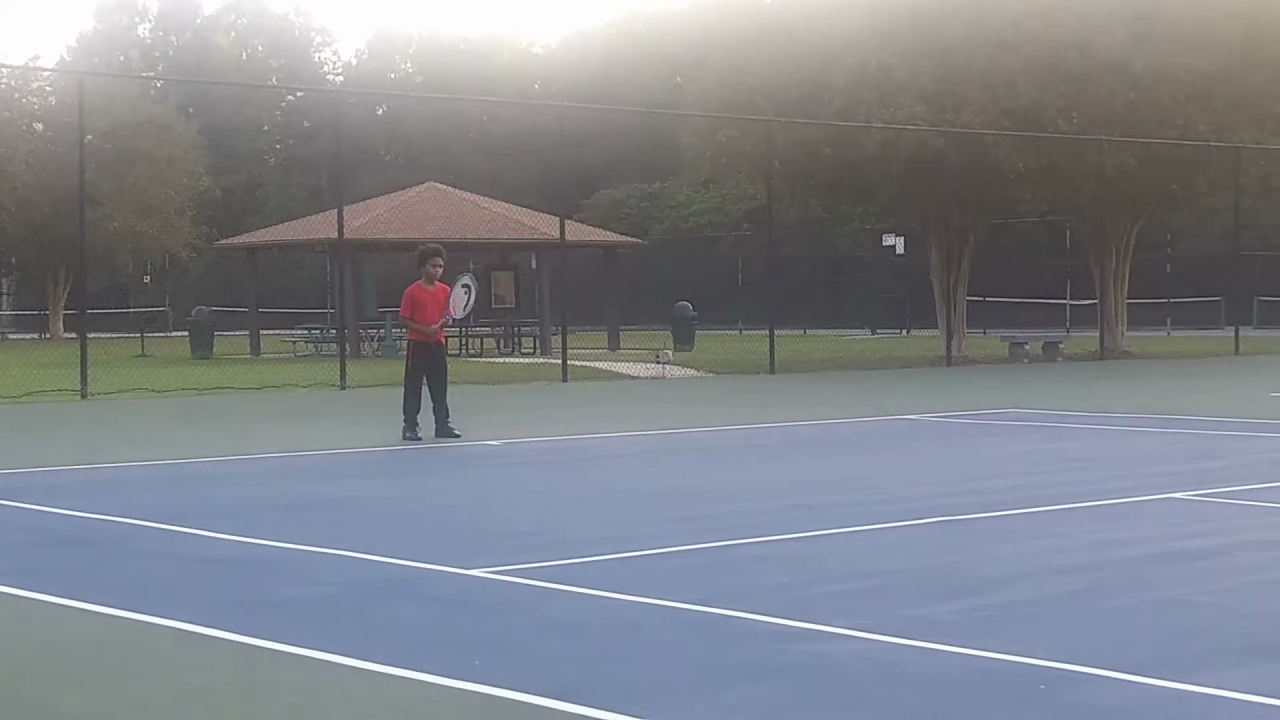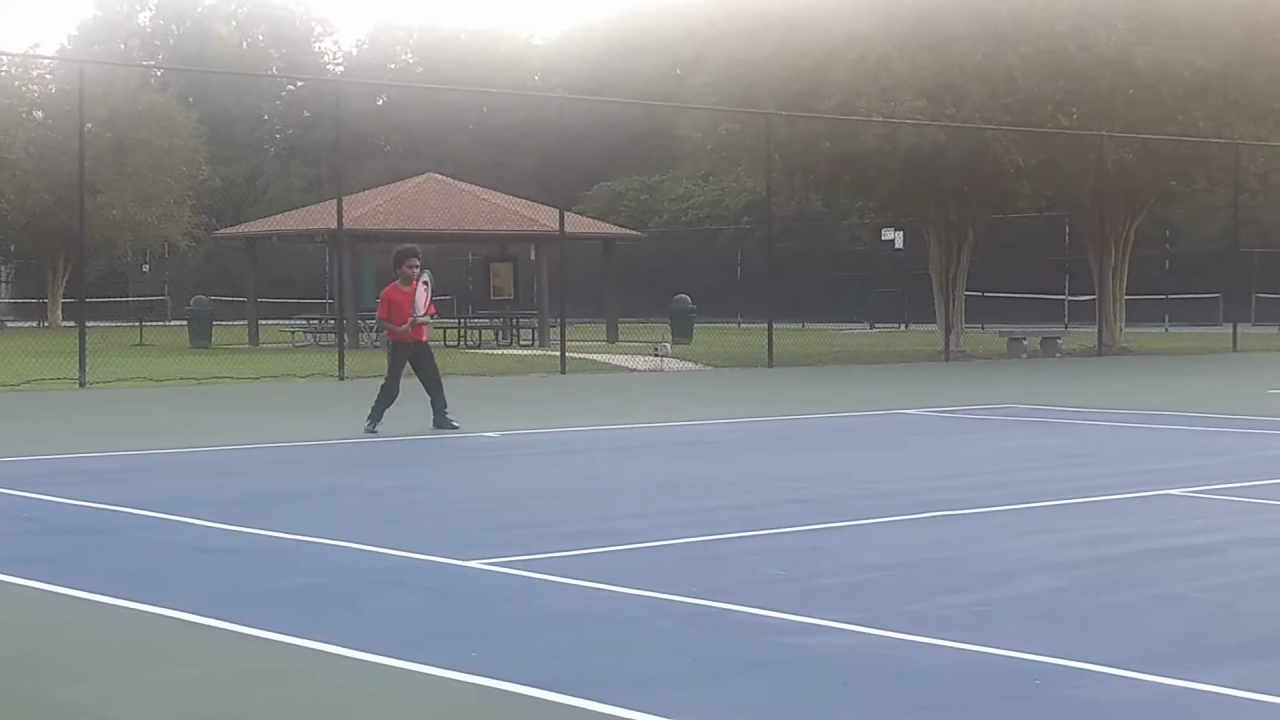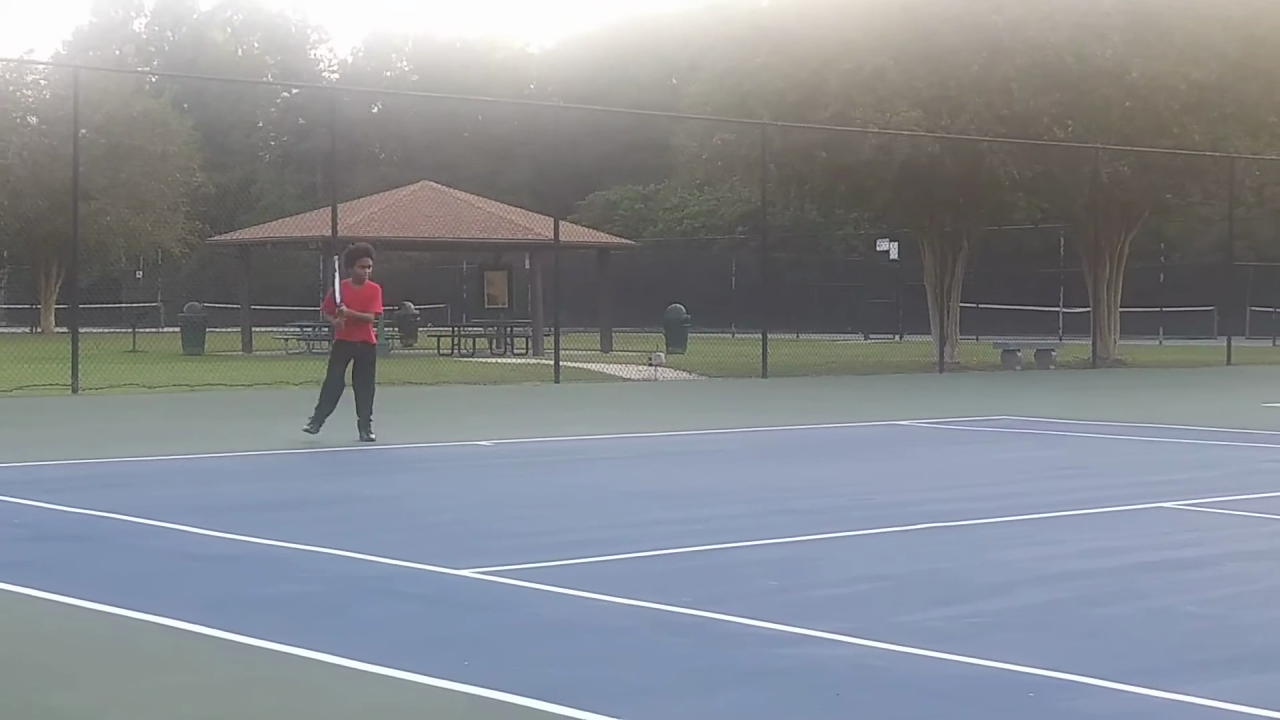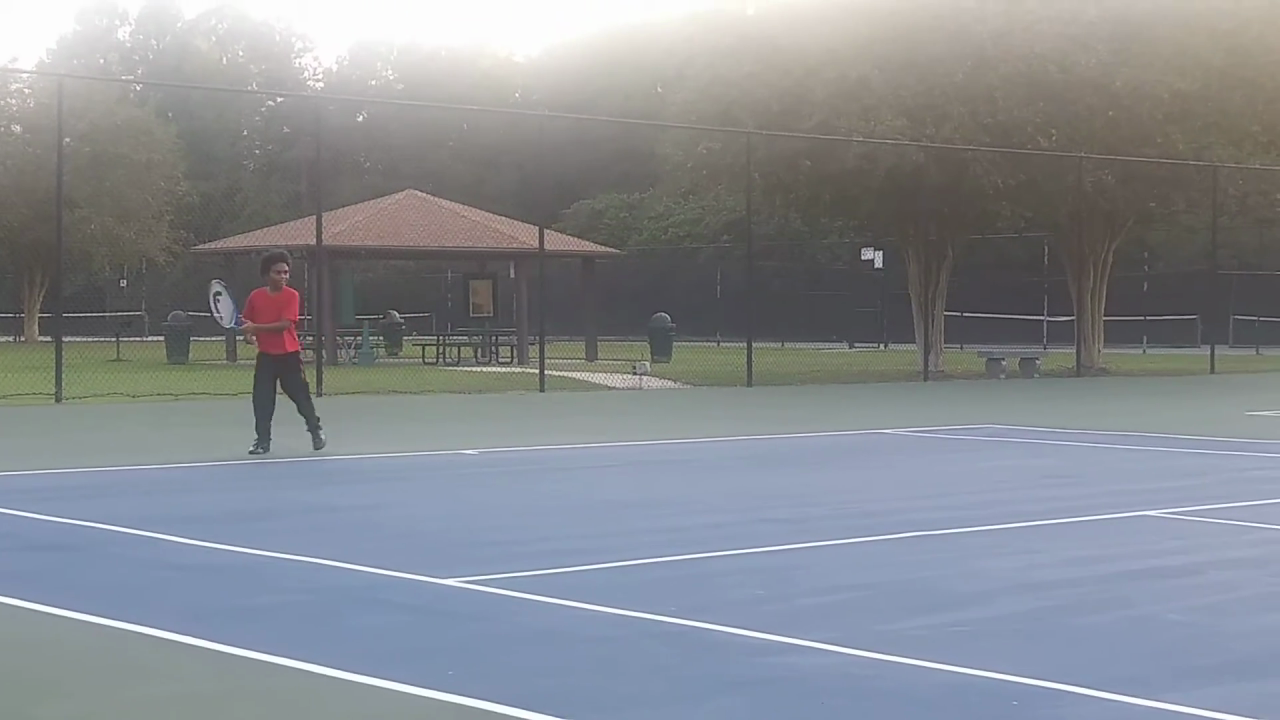
dt=0.4s
person 1, frame 1
left shoulder: (445, 290)
right shoulder: (412, 292)
left elbow: (448, 317)
right elbow: (405, 320)
left wrist: (445, 322)
right wrist: (425, 330)
left hip: (438, 344)
right hip: (418, 344)
left knee: (440, 386)
right knee: (414, 386)
left ankle: (442, 425)
right ankle: (410, 426)
person 1, frame 2
right shoulder: (389, 293)
left elbow: (428, 318)
right elbow: (381, 320)
left wrist: (420, 321)
right wrist: (398, 330)
left hip: (420, 342)
right hip: (398, 343)
left knee: (434, 380)
right knee: (393, 381)
left ankle: (441, 417)
right ankle: (374, 418)
person 1, frame 3
left shoulder: (375, 290)
right shoulder: (339, 288)
left elbow: (371, 317)
right elbow: (326, 310)
left wrist: (349, 313)
right wrist: (334, 321)
left hip: (366, 343)
right hip: (343, 342)
left knee: (364, 387)
right knee: (333, 381)
left ankle: (365, 426)
right ankle: (317, 420)
person 1, frame 4
left shoulder: (292, 295)
right shoulder: (255, 297)
left elbow: (285, 324)
right elbow: (249, 323)
left wrist: (255, 328)
right wrist: (249, 334)
left hip: (289, 353)
right hip: (266, 354)
left knee: (299, 393)
right knee: (261, 396)
left ankle: (315, 429)
right ankle: (263, 438)
